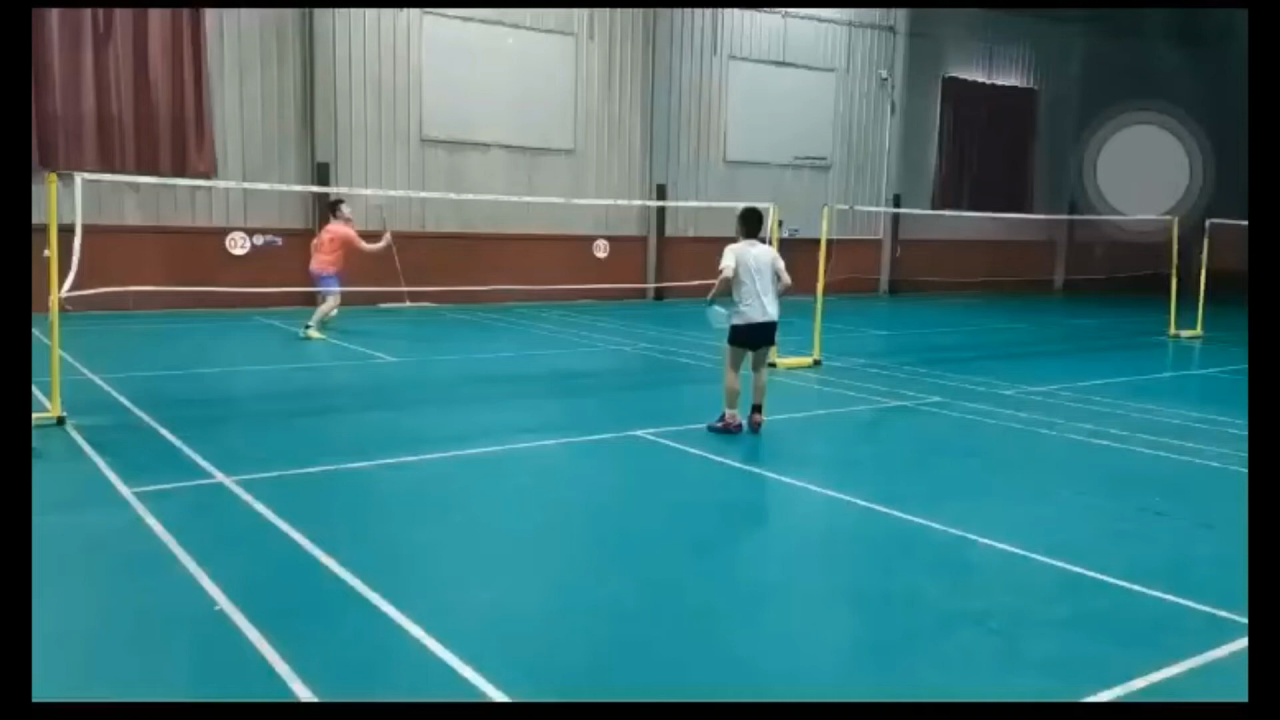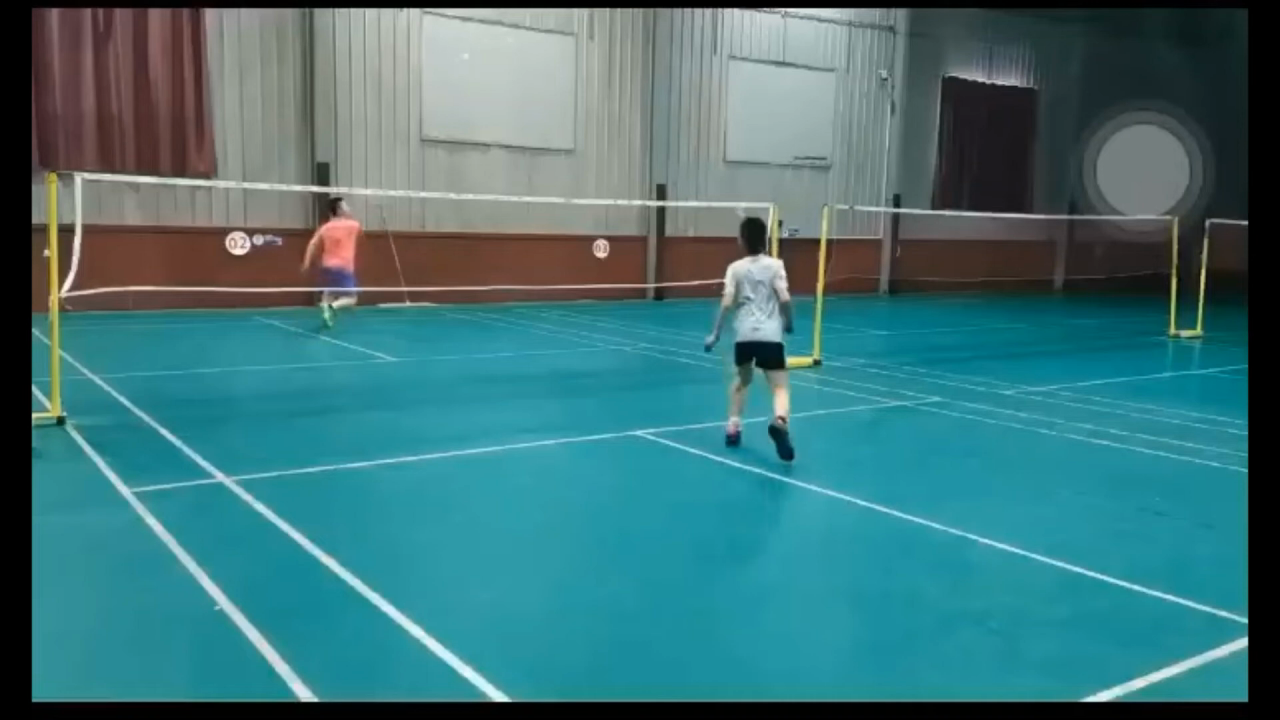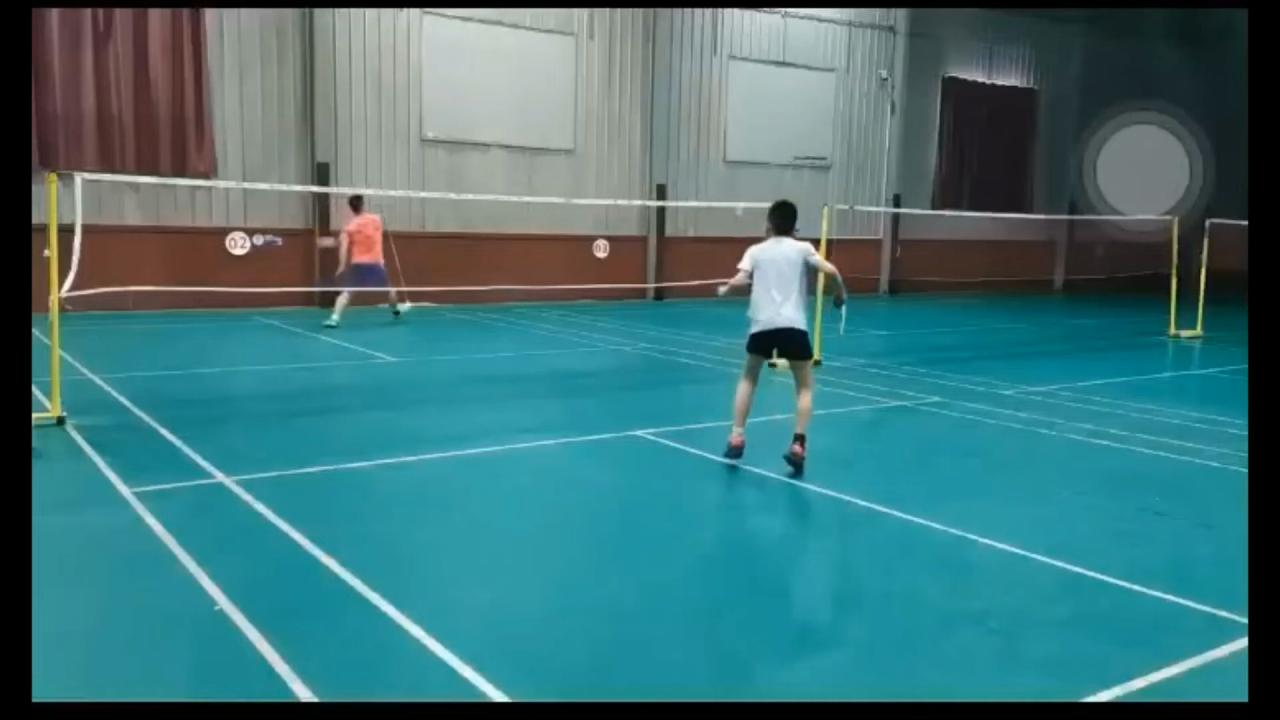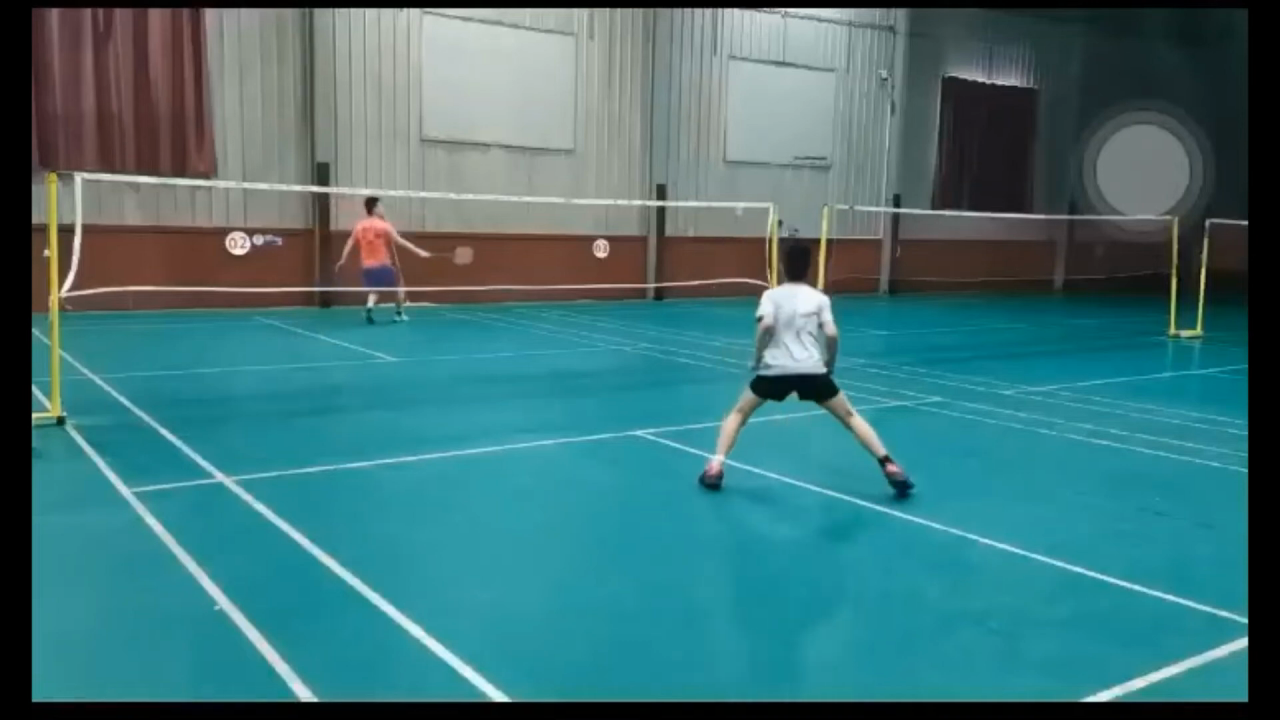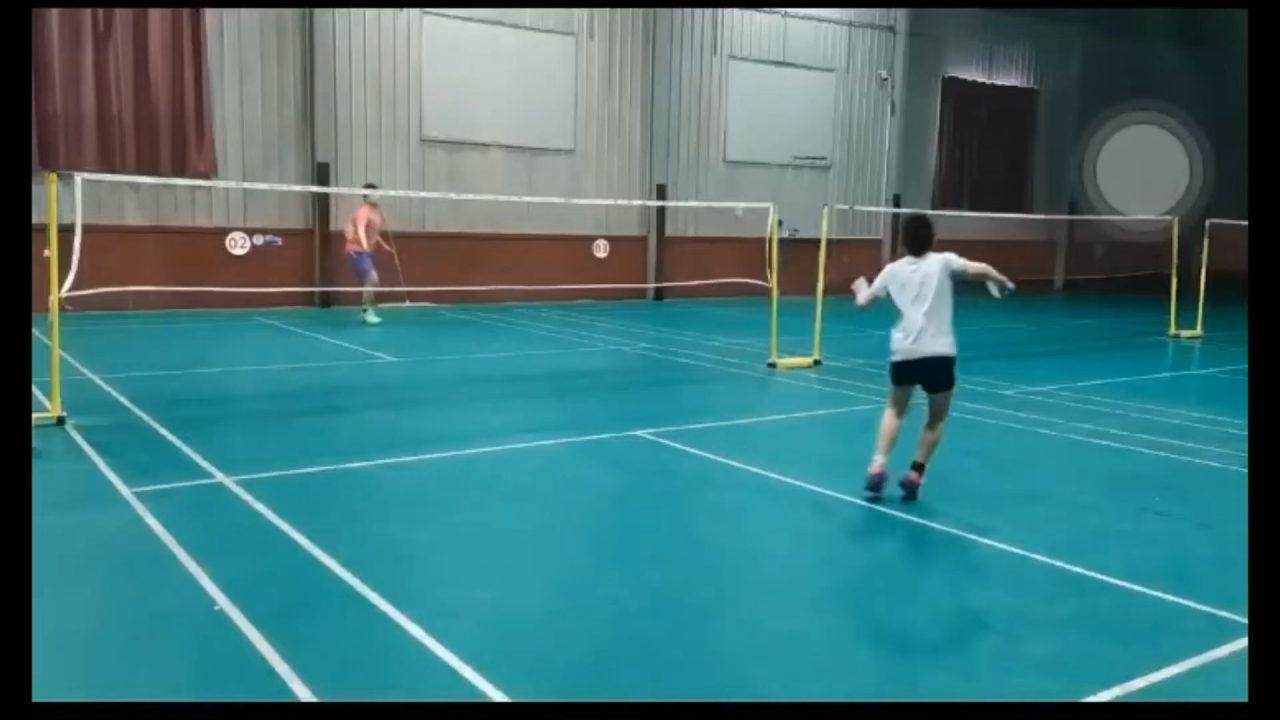
dt=0.3s
person 1, frame 1
left shoulder: (733, 250)
right shoulder: (770, 252)
left elbow: (727, 276)
right elbow: (786, 282)
left wrist: (713, 296)
left hip: (745, 318)
right hip: (769, 318)
left knee: (732, 368)
right knee: (759, 367)
left ankle: (731, 418)
right ankle: (756, 415)
person 1, frame 2
left shoulder: (735, 268)
right shoulder: (775, 265)
left elbow: (727, 303)
right elbow: (785, 299)
left wrist: (715, 334)
right wrist: (788, 321)
left hip: (745, 335)
right hip: (771, 337)
left knee: (741, 380)
right knee: (780, 390)
left ankle: (733, 427)
right ankle: (779, 423)
person 1, frame 3
left shoulder: (755, 251)
right shoulder: (803, 248)
left elbow: (740, 281)
right elbow: (830, 270)
left wrist: (725, 290)
right wrist: (841, 292)
left hip: (763, 327)
right hip: (794, 327)
left knee: (747, 381)
right knee: (804, 388)
left ankle: (737, 438)
right ankle: (798, 446)
person 1, frame 4
left shoulder: (771, 295)
right shoulder: (819, 299)
left elbow: (766, 326)
right elbow: (832, 335)
left wrist: (757, 358)
right wrist: (830, 363)
left hip: (775, 369)
right hip: (811, 370)
left knee: (738, 414)
right knee: (851, 418)
left ankle: (716, 467)
right ankle: (890, 468)
person 1, frame 5
left shoulder: (891, 270)
right shoulder: (943, 261)
left elbow: (864, 302)
right elbow: (979, 270)
left wrist: (860, 288)
right wrist: (1003, 281)
left hip: (903, 354)
right hip: (937, 353)
left knee: (895, 409)
right knee: (937, 417)
left ankle: (877, 466)
right ankle: (916, 473)
